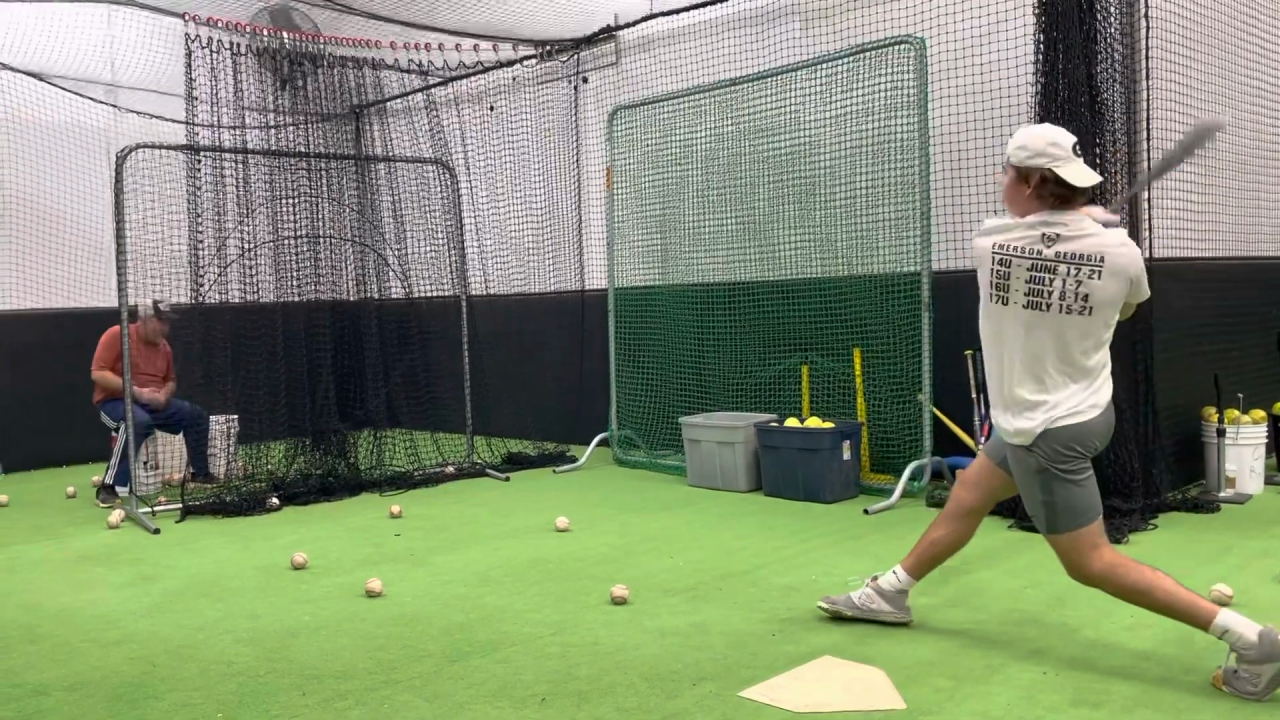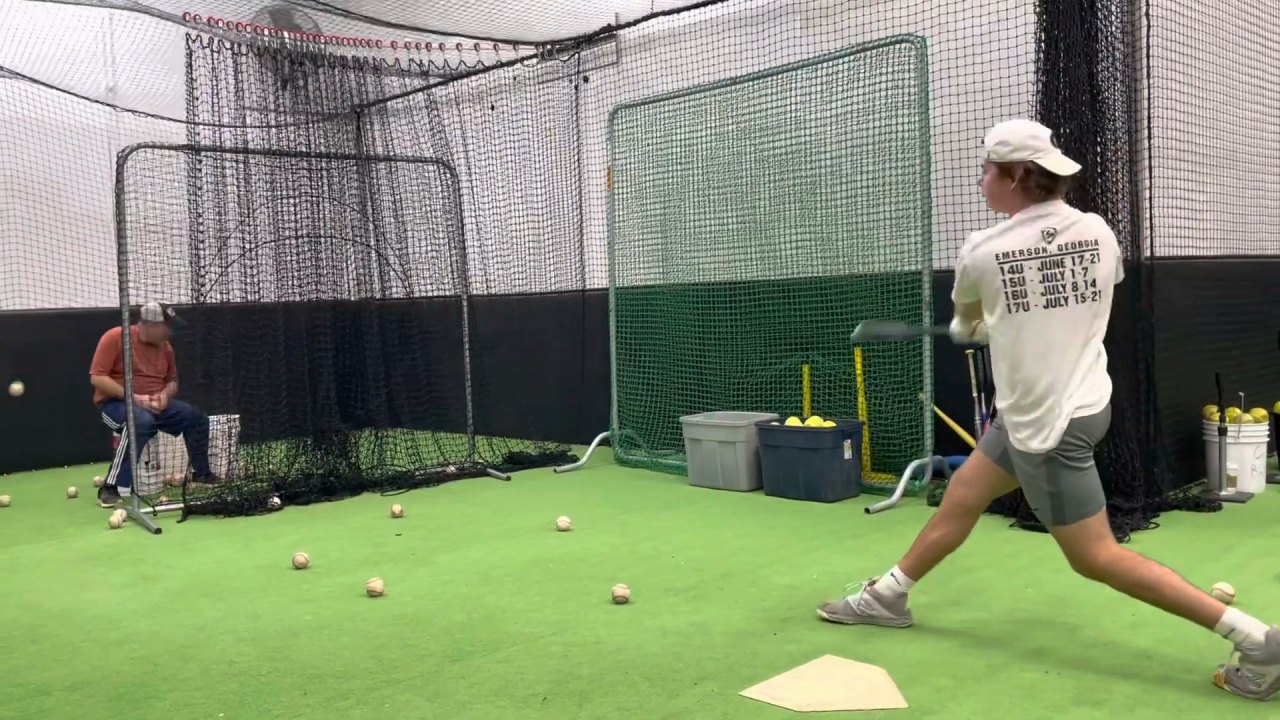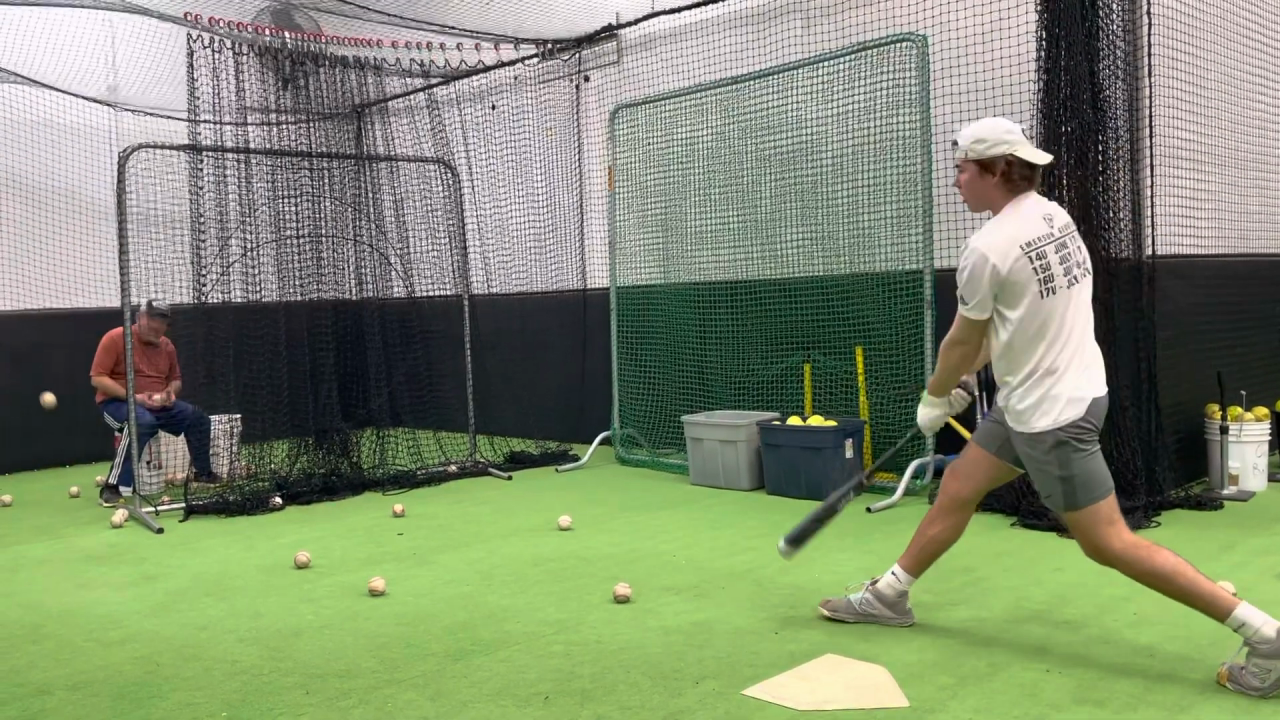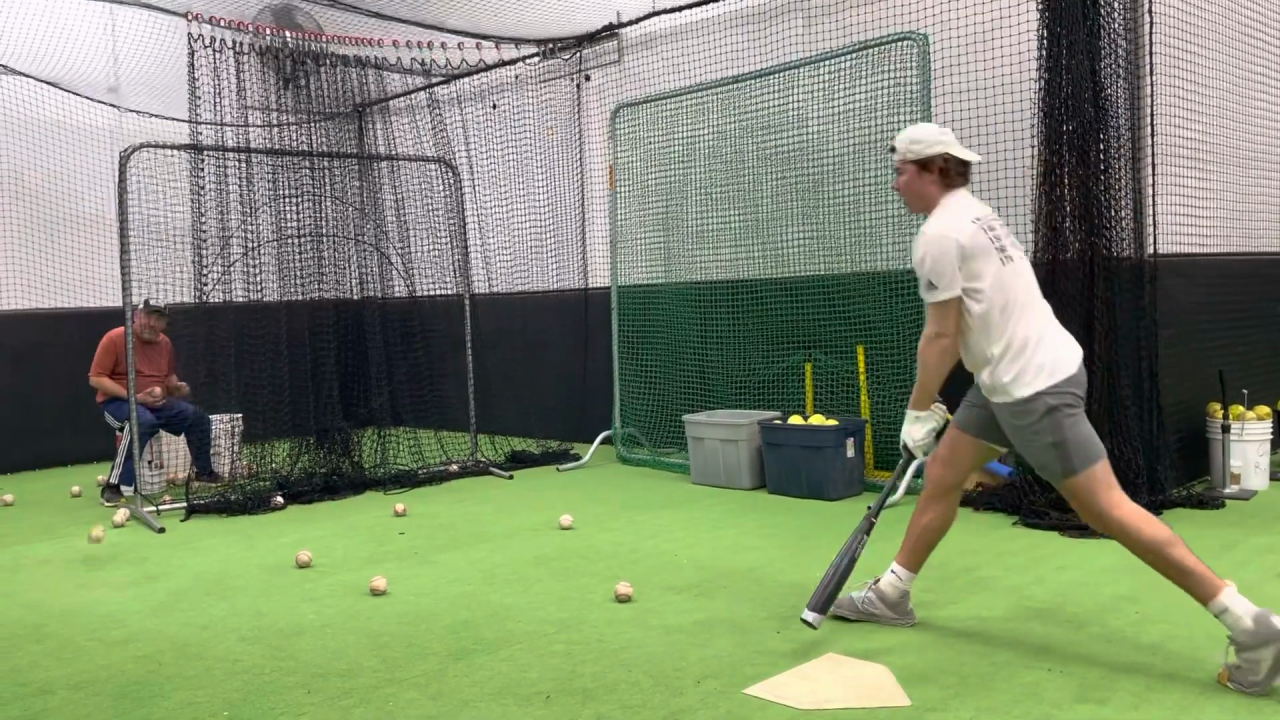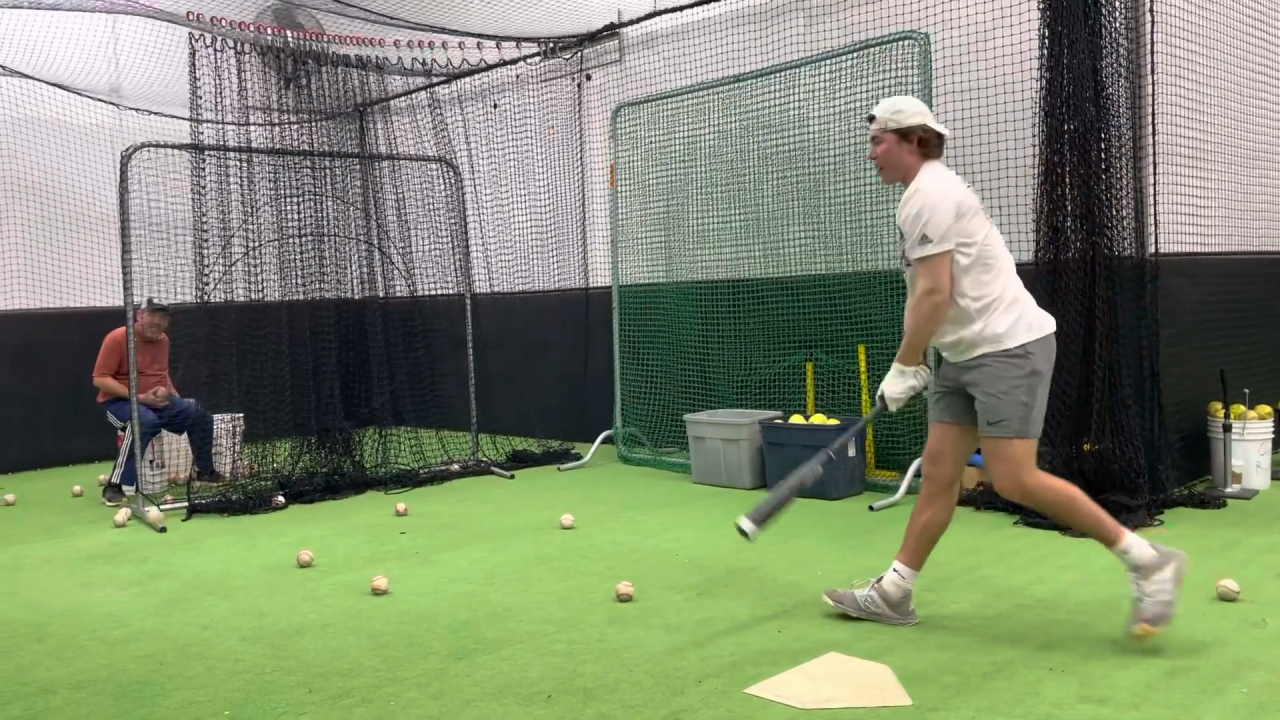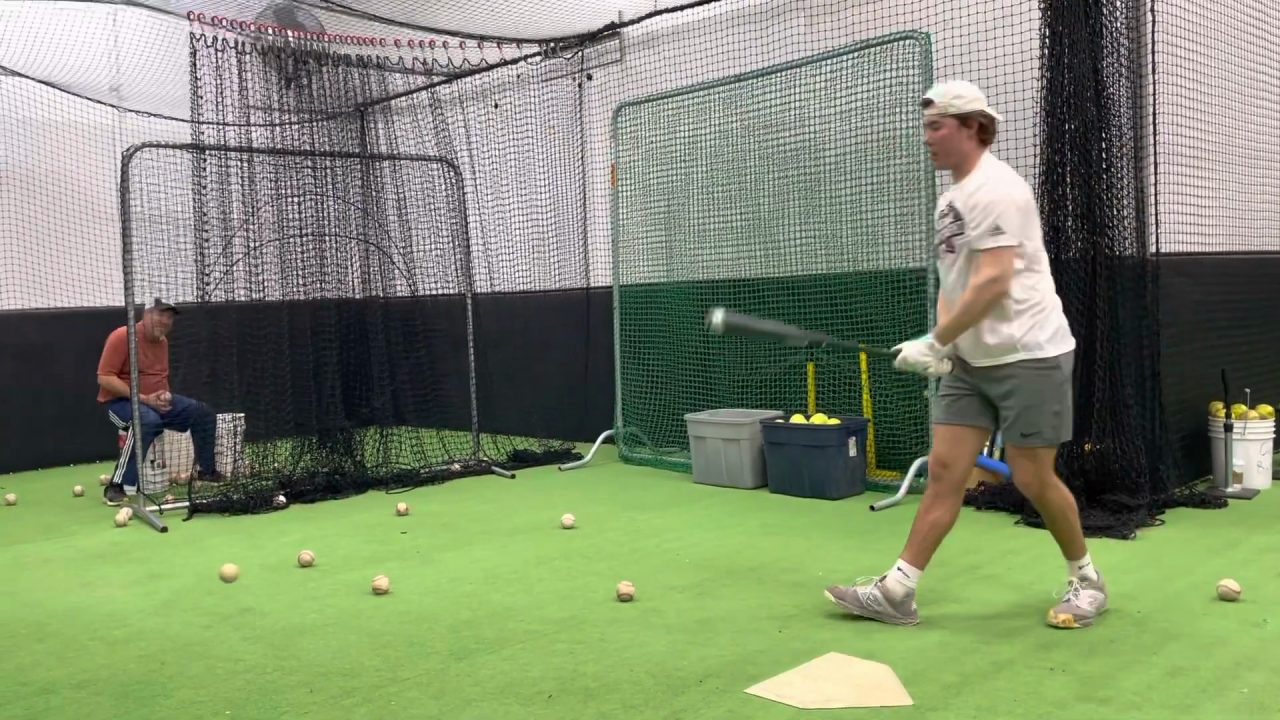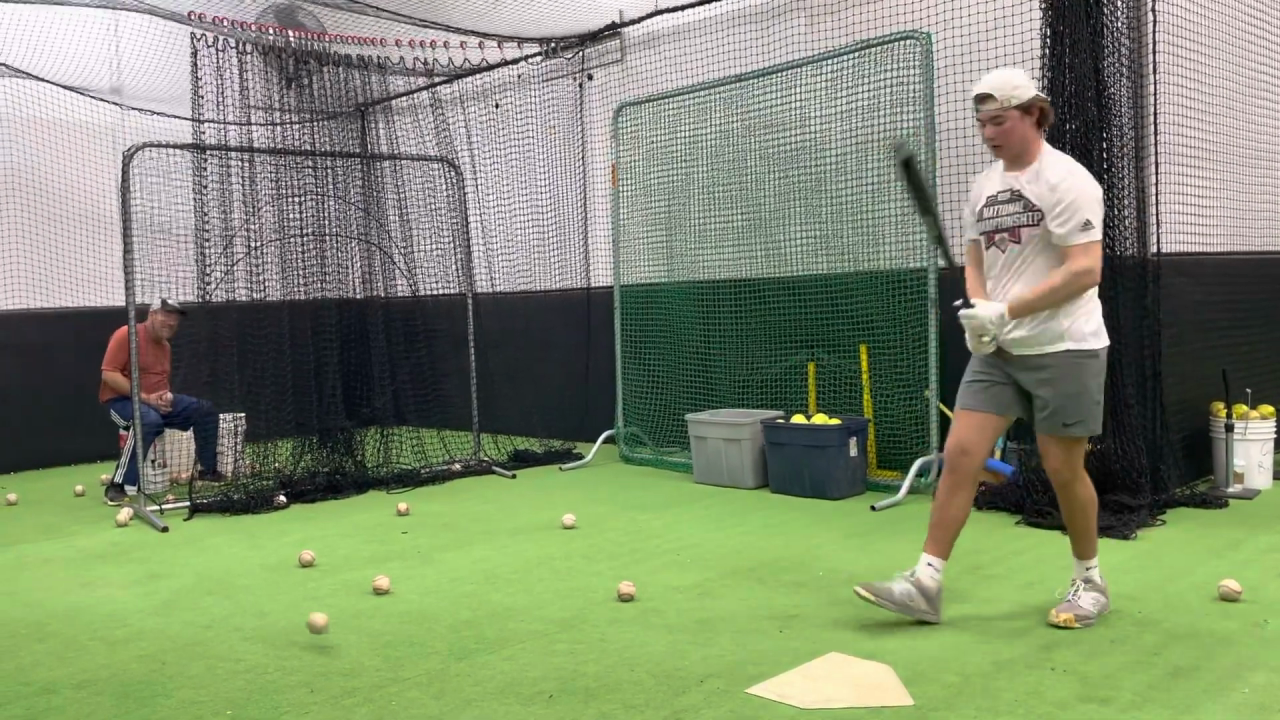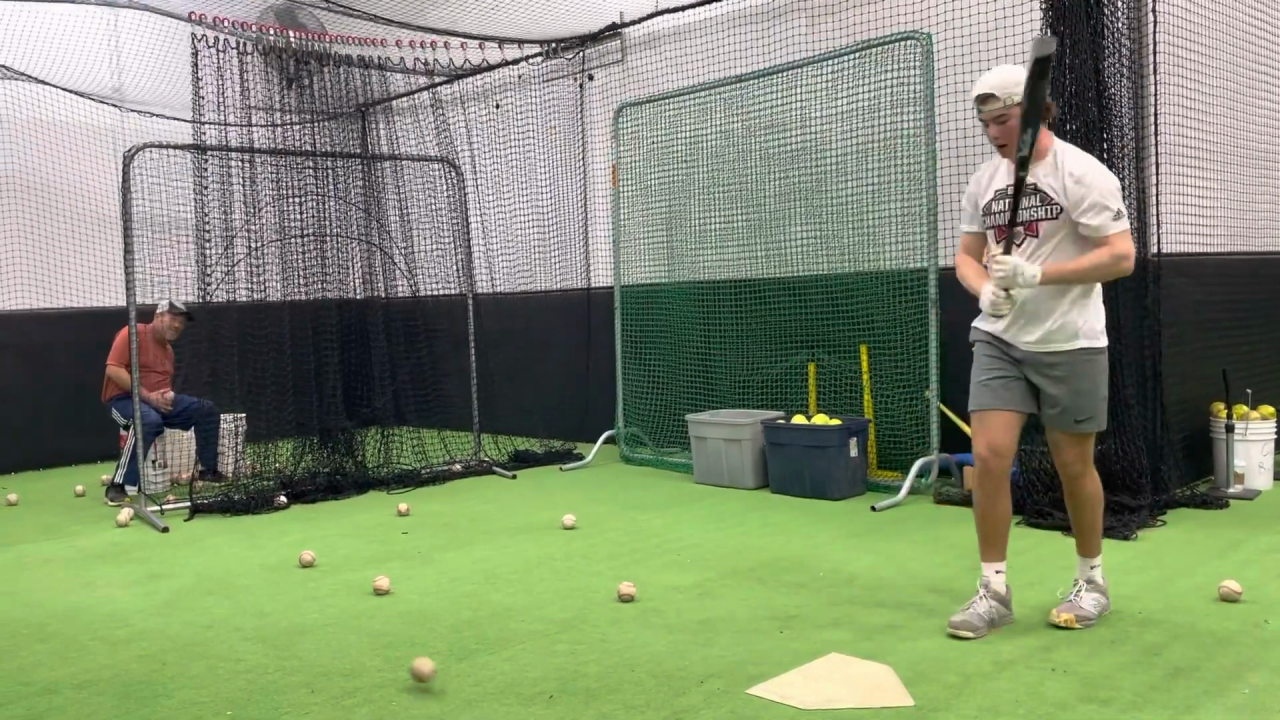
dt=0.3s
person 1, frame 1
left shoulder: (989, 241)
right shoulder: (1120, 249)
left wrist: (1083, 219)
left hip: (1046, 428)
right hip: (1078, 411)
left knee: (1090, 564)
right knee: (965, 498)
right ankle: (887, 592)
person 1, frame 2
left shoulder: (982, 252)
right shoulder: (1097, 231)
left elbow: (965, 314)
left wrist: (966, 327)
left hip: (1048, 423)
right hip: (1047, 407)
left knee: (1095, 557)
right knee: (962, 495)
right ankle: (888, 595)
person 1, frame 3
left shoulder: (987, 247)
right shoulder: (1053, 216)
left elbow: (962, 343)
left wrist: (934, 395)
right wrist: (957, 381)
left hip: (1053, 412)
right hip: (1028, 399)
left knee: (1110, 545)
right knee: (956, 488)
right ankle: (889, 594)
person 1, frame 4
left shoulder: (937, 233)
right shoulder: (972, 215)
left elbow: (941, 336)
left wrist: (919, 411)
right wrist: (932, 405)
left hip: (1036, 385)
right hip: (1005, 381)
left knee: (1109, 510)
right knee: (941, 474)
right ankle: (891, 593)
person 1, frame 5
left shoulder: (927, 196)
right shoulder: (930, 191)
left elbow: (933, 294)
right elbow: (932, 294)
left wrist: (904, 369)
right wrist: (916, 365)
left hip: (1010, 348)
right hip: (965, 355)
left knee: (1015, 481)
right knee: (938, 473)
left ankle: (1144, 558)
right ankle: (893, 591)
person 1, frame 6
left shoulder: (995, 187)
right shoulder: (953, 194)
left elbow: (993, 283)
left wrist: (934, 343)
right wrist: (943, 345)
left hip: (1031, 355)
right hip: (974, 360)
left knee: (1033, 480)
right knee: (944, 473)
left ankle: (1086, 577)
right ankle: (896, 590)
person 1, frame 7
left shoulder: (1067, 181)
right shoulder: (985, 184)
left elbow: (1085, 271)
left wrist: (1004, 311)
right wrist: (977, 314)
left hip: (1064, 348)
right hip: (998, 349)
left knee: (1064, 468)
right knee: (958, 456)
left ankle: (1090, 581)
right ankle: (923, 583)
person 1, frame 8
left shoulder: (1082, 173)
right shoulder: (984, 180)
left elbow: (1122, 257)
right elbow: (965, 256)
left wrist: (1036, 274)
right wrist: (986, 291)
left hip: (1071, 344)
right hip: (999, 341)
left knee: (1073, 465)
right knee: (989, 457)
left ankle: (1091, 581)
right ankle: (994, 591)
person 2, frame 1
left shoulder: (164, 346)
right shoulder: (116, 335)
left elbow: (170, 381)
right elbow: (98, 373)
left wrist: (164, 394)
right wrist: (136, 391)
left hip: (153, 402)
right hip: (115, 400)
left knee: (196, 415)
right knee: (139, 421)
left ankle: (200, 473)
right ankle: (110, 487)
person 2, frame 2
left shoulder: (165, 347)
right shoulder: (115, 337)
left elbow: (172, 380)
right elbow: (97, 377)
left wrist: (164, 395)
right wrist: (134, 398)
left hip: (154, 404)
right hip: (115, 401)
left knee: (196, 417)
right knee: (142, 422)
left ankle: (201, 473)
right ankle: (111, 487)
person 2, frame 3
left shoulder: (167, 346)
right shoulder: (115, 338)
left elbow: (175, 379)
right elbow: (97, 378)
left wrist: (171, 392)
right wrist: (134, 397)
left hip: (157, 403)
right hip: (117, 401)
left knee: (198, 418)
right knee: (143, 422)
left ankle: (203, 473)
right ankle: (113, 487)
person 2, frame 4
left shoulder: (165, 343)
right shoulder: (115, 339)
left elbow: (169, 375)
right elbow: (96, 379)
left wrist: (176, 387)
right wrist: (135, 397)
left hip: (157, 402)
right hip: (118, 401)
left knee: (198, 418)
right knee: (143, 421)
left ankle: (203, 472)
right ankle: (114, 486)
person 2, frame 5
left shoulder: (163, 341)
right shoulder: (118, 338)
right elbow: (100, 379)
left wrist: (177, 399)
right wrist: (140, 397)
left hip: (157, 401)
right hip: (120, 401)
left knee: (200, 415)
right knee: (145, 421)
left ankle: (205, 471)
right ankle: (116, 486)
person 2, frame 6
left shoulder: (162, 341)
right shoulder: (122, 337)
right elbow: (104, 378)
left wrist: (166, 399)
right wrist: (143, 398)
left hip: (157, 401)
right hip: (122, 400)
left knee: (202, 413)
right knee: (149, 421)
left ankle: (207, 471)
right ankle: (118, 486)
person 2, frame 7
left shoulder: (165, 347)
right shoulder: (127, 334)
right elbow: (109, 374)
left wrist: (166, 398)
right wrist: (145, 398)
left hip: (158, 401)
right hip: (122, 399)
left knee: (205, 411)
right knee: (150, 421)
left ankle: (208, 470)
right ankle: (119, 486)
person 2, frame 8
left shoulder: (168, 350)
right shoulder: (134, 333)
right elbow: (113, 369)
left wrist: (167, 397)
right wrist: (147, 396)
left hip: (159, 401)
right hip: (124, 398)
left knee: (207, 410)
right knee: (150, 421)
left ankle: (208, 470)
right ankle: (119, 486)
